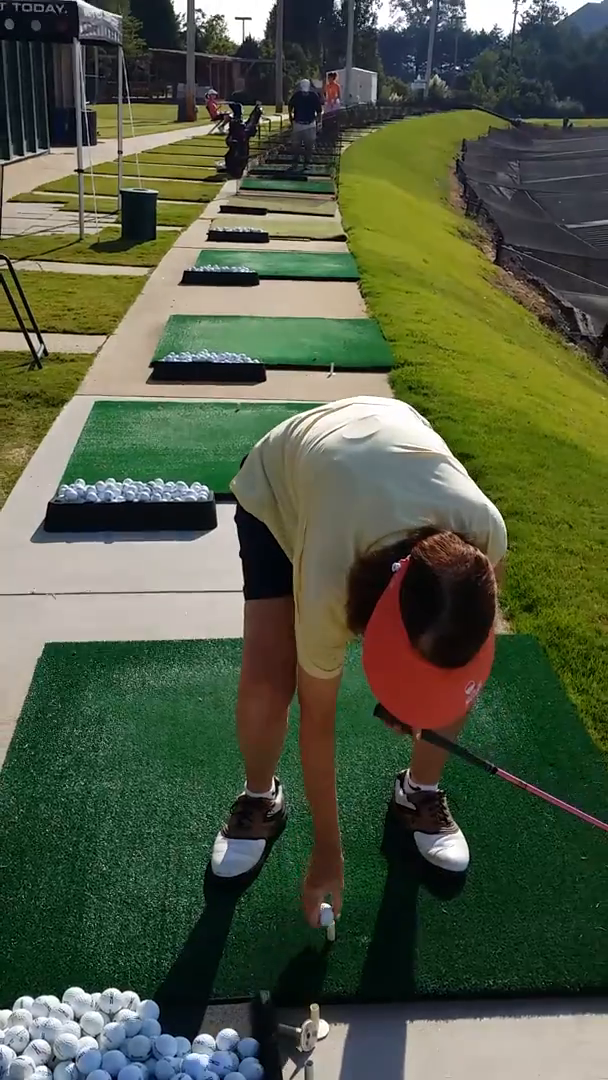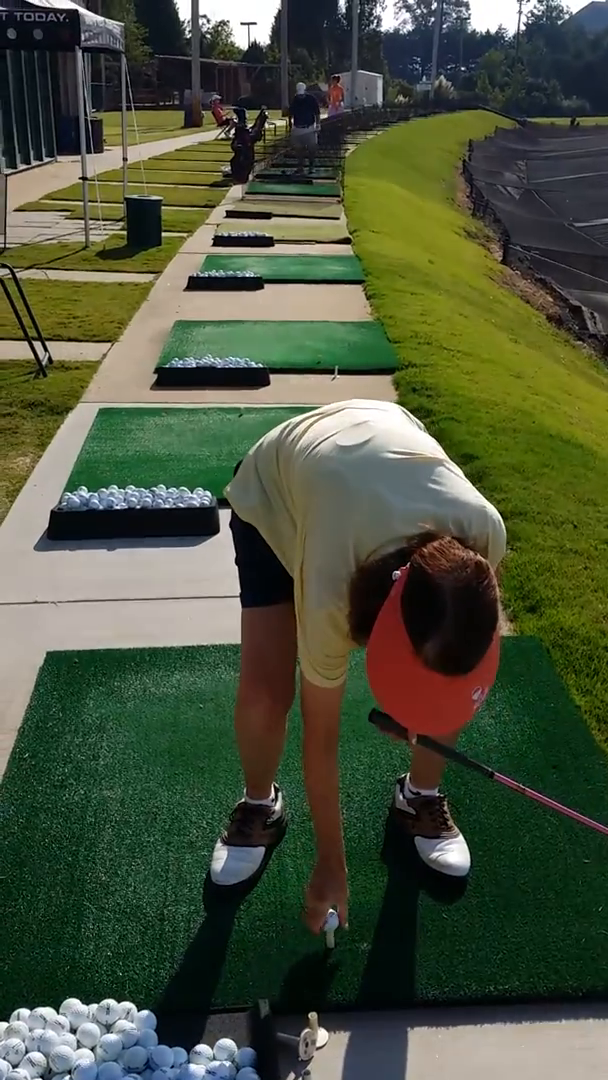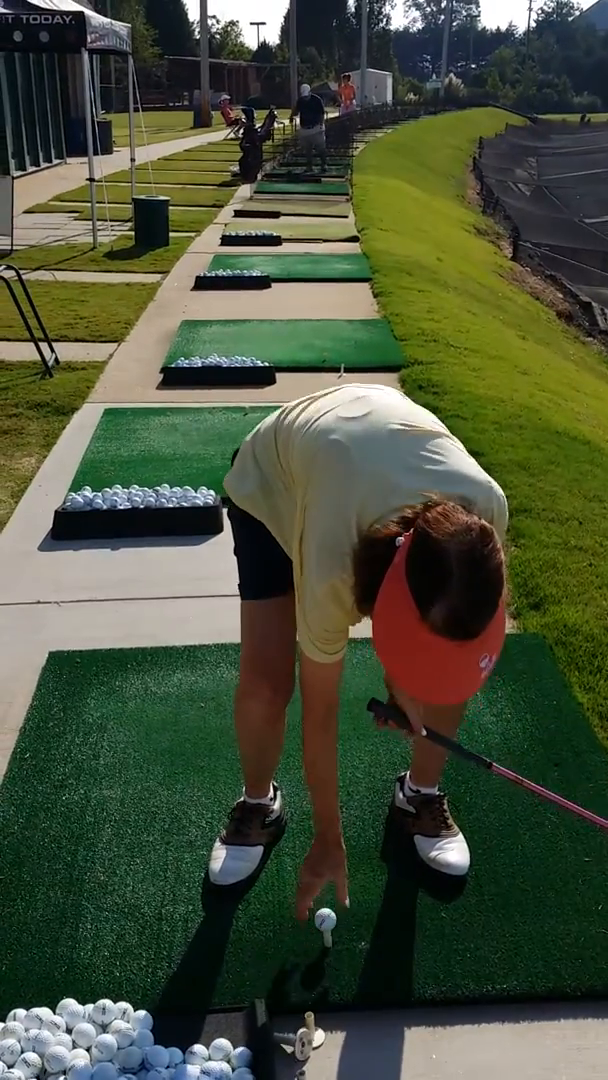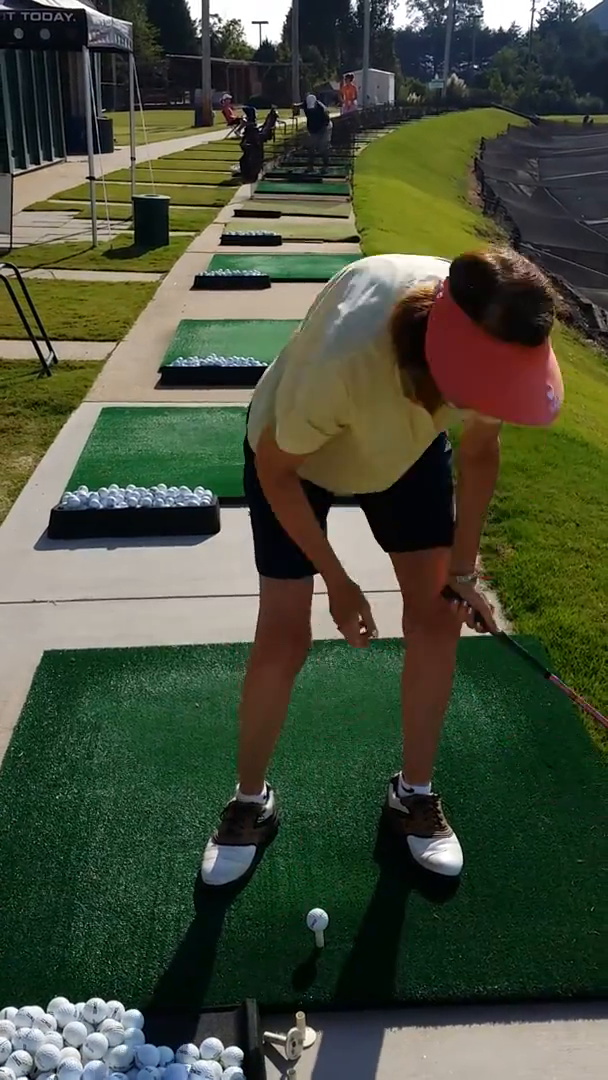
dt=0.5s
person 1, frame 1
left shoulder: (485, 530)
right shoulder: (328, 587)
right elbow: (317, 726)
left wrist: (429, 675)
right wrist: (327, 853)
right hip: (277, 482)
left knee: (452, 670)
right knee: (266, 682)
left ankle: (420, 794)
right ankle: (259, 801)
person 1, frame 2
left shoulder: (484, 529)
right shoulder: (331, 595)
right elbow: (321, 738)
left wrist: (425, 681)
right wrist: (330, 863)
right hip: (273, 489)
left knee: (451, 670)
right knee: (264, 691)
left ankle: (421, 797)
right ankle: (259, 806)
person 1, frame 3
left shoulder: (485, 509)
right shoulder: (331, 569)
right elbow: (321, 716)
left wrist: (407, 672)
right wrist: (328, 842)
right hip: (271, 483)
left knee: (454, 663)
right knee: (265, 681)
left ankle: (422, 796)
right ankle: (258, 805)
person 1, frame 4
left shoulder: (501, 354)
right shoulder: (346, 356)
left elbow: (481, 454)
right elbow: (277, 470)
left wrist: (462, 573)
right wrist: (338, 583)
left hip: (410, 441)
right hip: (294, 443)
left knee: (435, 615)
right knee: (283, 636)
left ankle: (413, 793)
right ankle: (251, 802)
